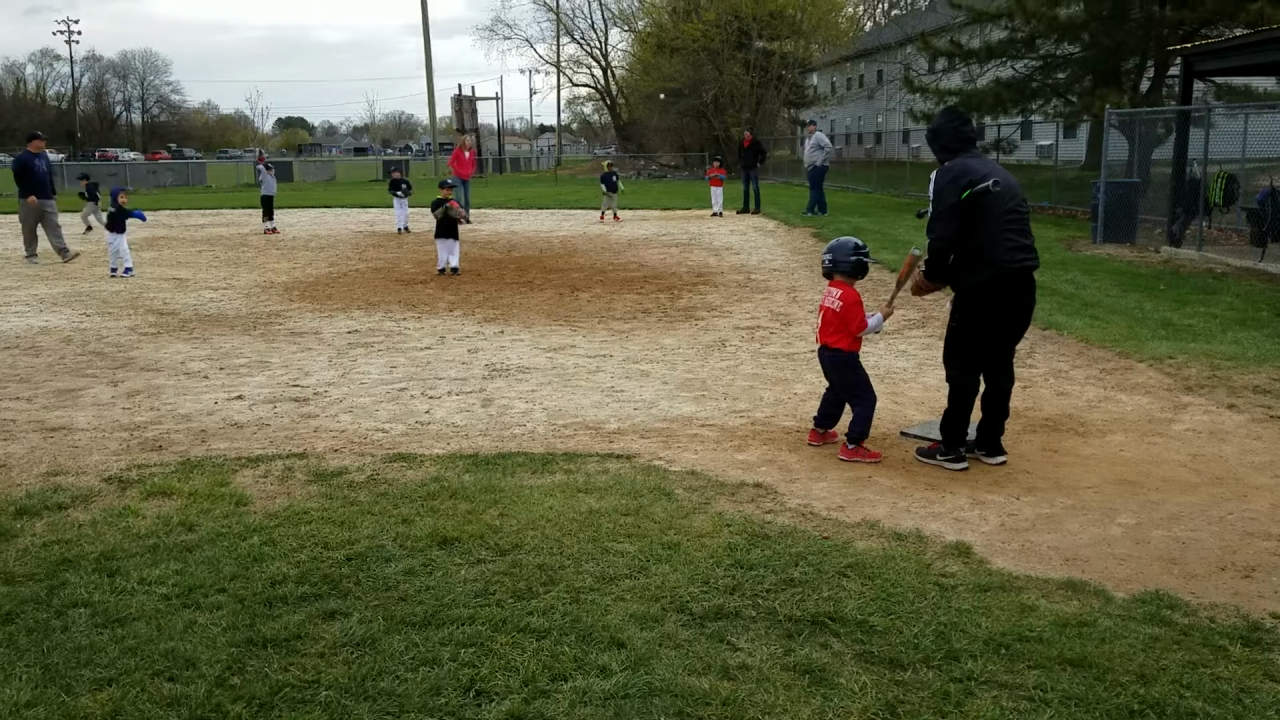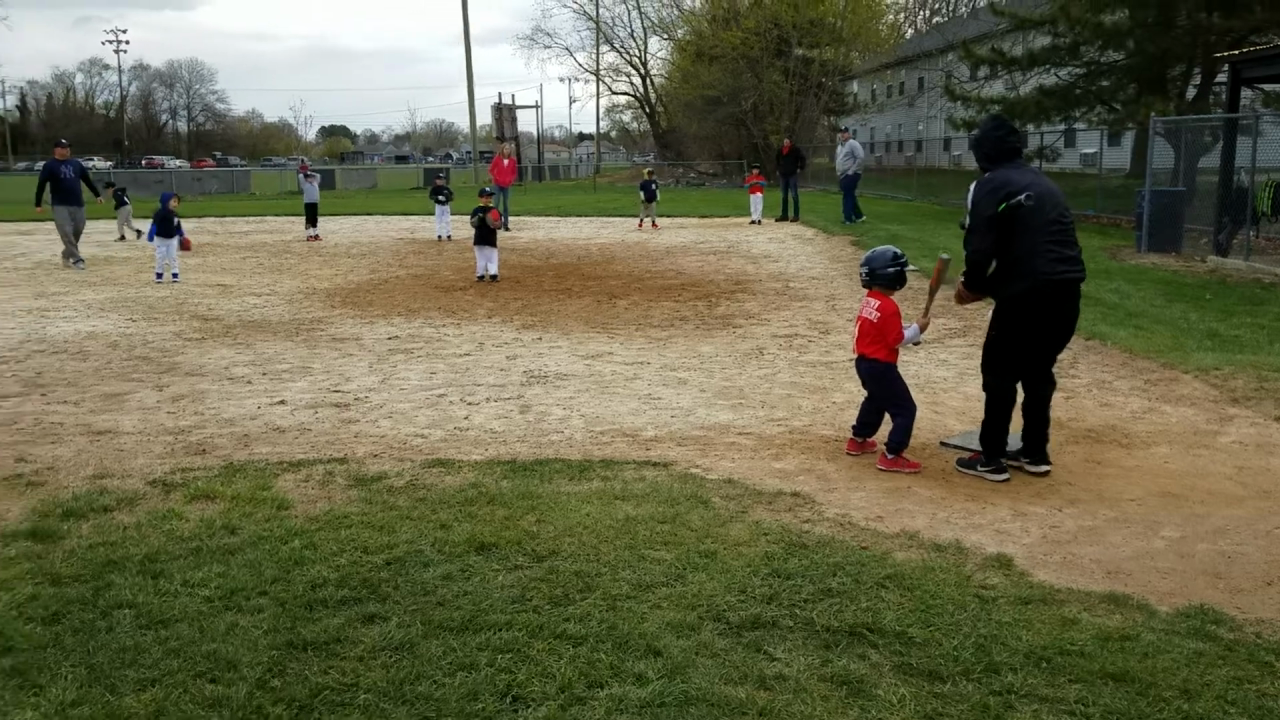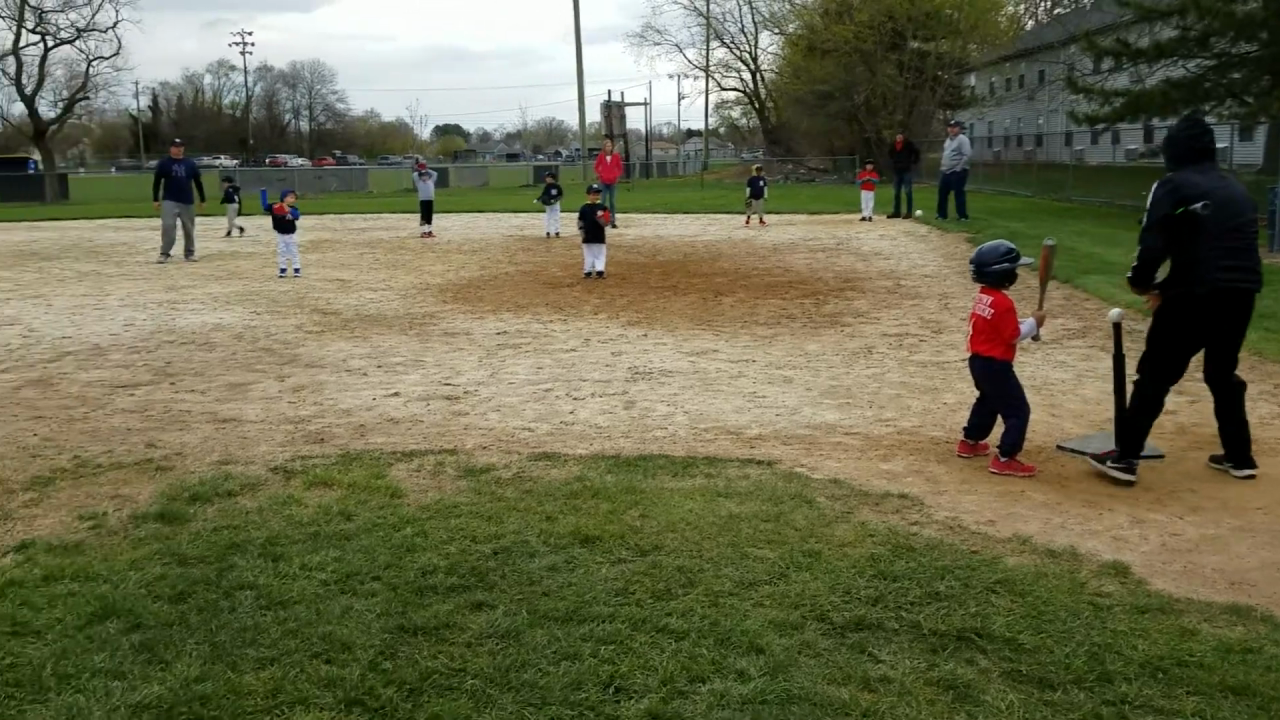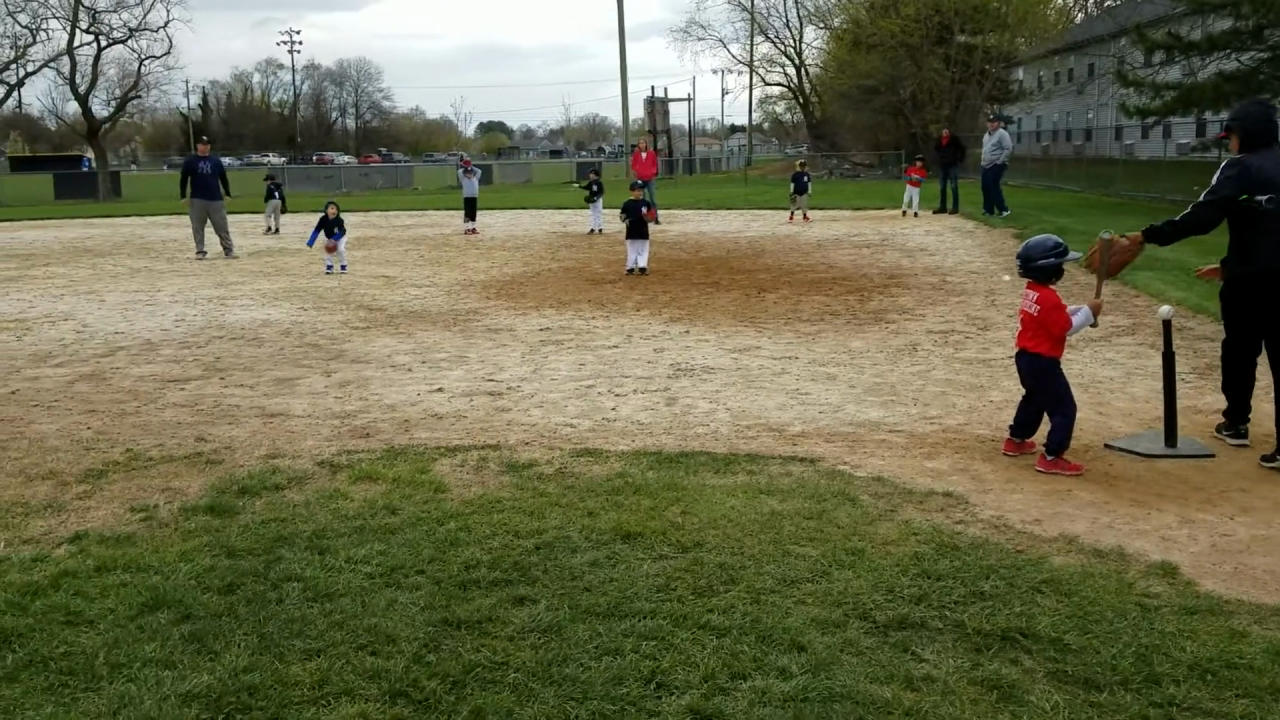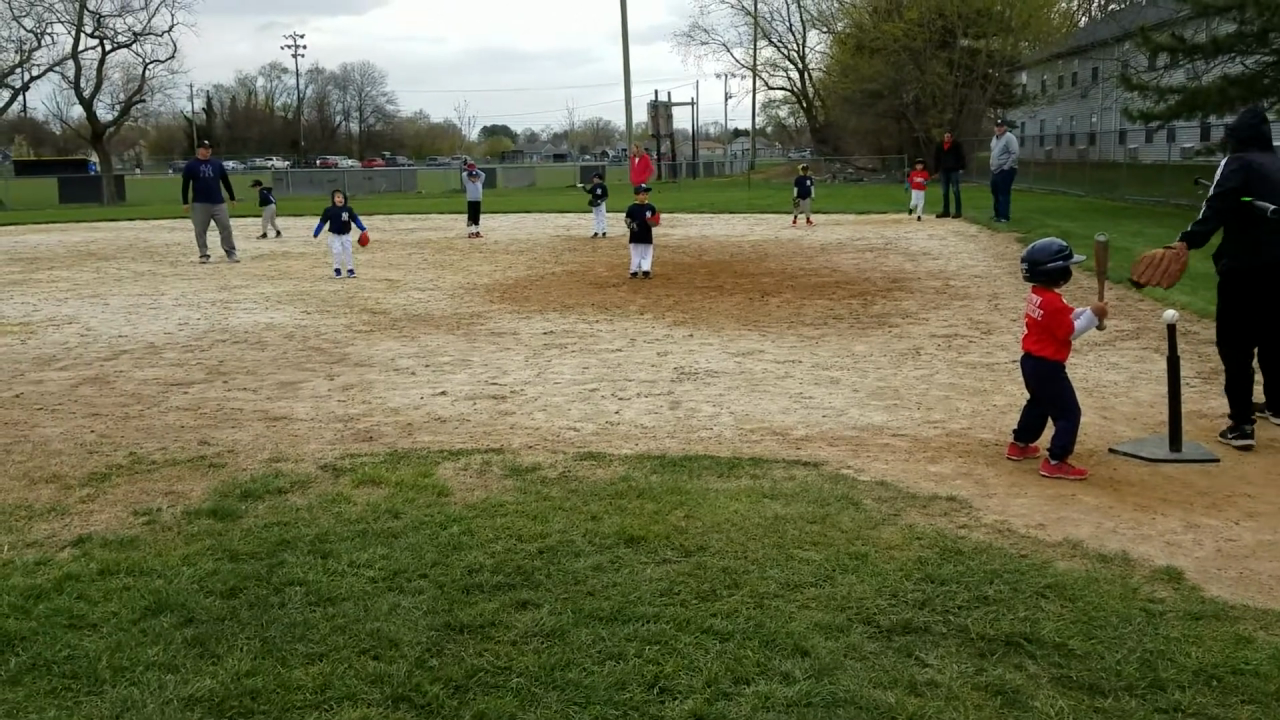
dt=0.5s
person 1, frame 1
left shoulder: (950, 174)
right shoulder: (997, 172)
left elbow: (943, 236)
left wrist: (932, 275)
right wrist: (943, 275)
left hip: (985, 285)
right hip: (1021, 281)
left knee: (963, 364)
right knee: (999, 364)
left ankle: (952, 449)
right ankle: (990, 444)
person 1, frame 2
left shoulder: (990, 186)
right shoulder: (1044, 182)
left elbow: (980, 246)
left wrist: (972, 284)
right wrist: (987, 284)
left hip: (1026, 293)
right hip: (1066, 290)
left knee: (1000, 372)
right knee: (1038, 371)
left ankle: (992, 459)
right ankle: (1035, 452)
person 1, frame 3
left shoulder: (1172, 187)
right shoulder: (1237, 189)
left elbow: (1153, 245)
left wrist: (1138, 280)
right wrist: (1167, 287)
left hip: (1194, 295)
right hip: (1240, 296)
left knee: (1154, 375)
right knee: (1223, 372)
left ankle: (1125, 457)
right ankle: (1239, 457)
person 1, frame 4
left shoulder: (1239, 167)
left elbow: (1202, 217)
left wrist: (1149, 234)
right wrist: (1230, 266)
left knee: (1240, 350)
left ankle: (1237, 423)
person 1, frame 5
left shoulder: (1236, 163)
left elbow: (1216, 209)
left wrist: (1188, 241)
left hip: (1245, 267)
left knee: (1234, 344)
left ankle: (1243, 422)
person 2, frame 1
left shoulder: (830, 290)
right shoulder: (850, 295)
right elbow: (860, 329)
left wrist: (871, 317)
right wrist: (880, 317)
left hip: (826, 351)
right hip: (843, 356)
left knee: (837, 391)
right knee: (865, 399)
left ankle: (819, 430)
right ankle: (852, 446)
person 2, frame 2
left shoulder: (869, 300)
right shoulder: (888, 307)
right elbow: (897, 340)
left wrist: (909, 328)
right wrist: (917, 329)
left hip: (864, 362)
right hip: (880, 366)
left knee: (876, 400)
right knee: (905, 409)
left ankle: (858, 439)
right ankle: (891, 456)
person 2, frame 3
left shoulder: (982, 296)
right shoulder: (1002, 302)
right elbow: (1013, 336)
left wrist: (1025, 323)
right wrist: (1034, 323)
left hip: (978, 360)
right hip: (995, 365)
left knee: (987, 401)
right knee: (1018, 410)
left ankle: (970, 442)
right ankle: (1005, 459)
person 2, frame 4
left shoulder: (1030, 291)
right shoulder: (1048, 298)
left elbow: (1057, 316)
right elbow: (1066, 328)
left wrist: (1080, 310)
right wrist: (1089, 312)
left hip: (1025, 357)
right hip: (1042, 362)
left knee: (1034, 399)
right knee: (1064, 408)
left ankle: (1016, 440)
right ankle: (1051, 457)
person 2, frame 5
left shoulder: (1036, 295)
right shoulder: (1052, 301)
left elbow: (1067, 316)
right elbow: (1070, 332)
left wrist: (1090, 311)
right wrist: (1093, 314)
left hip: (1031, 361)
right hip: (1047, 366)
left knee: (1038, 403)
right knee: (1068, 413)
left ankle: (1020, 444)
right ankle: (1055, 462)
